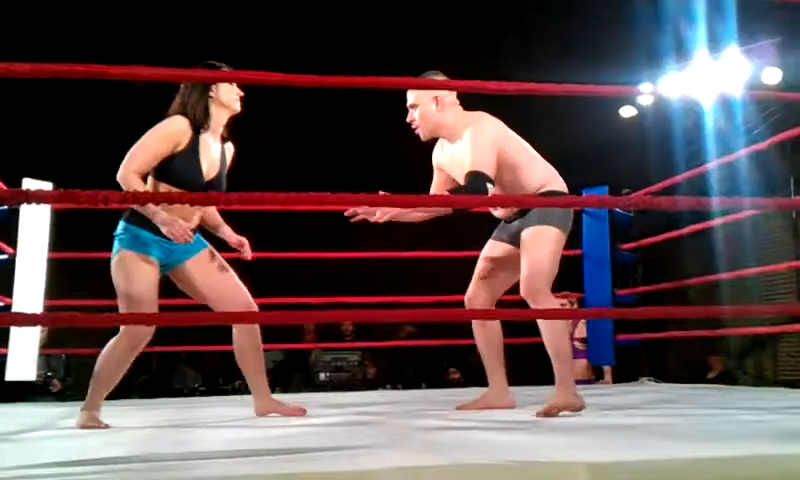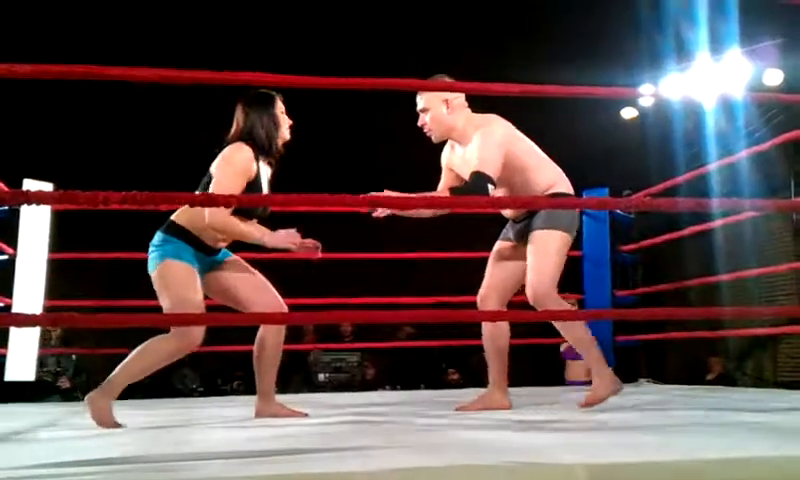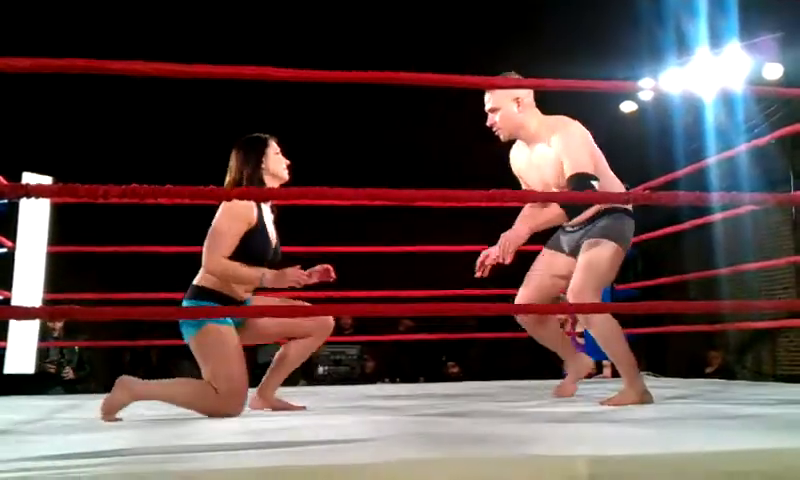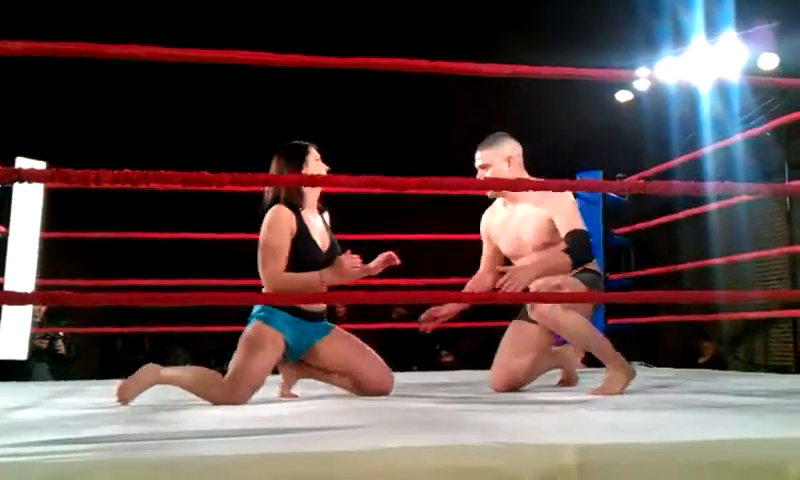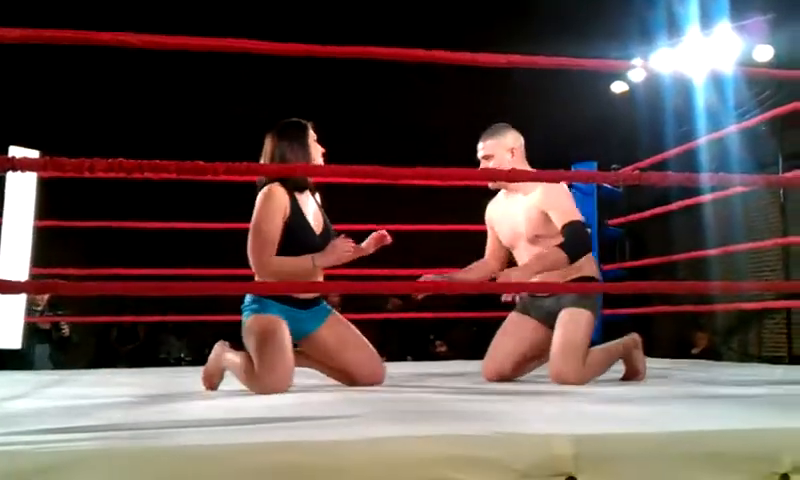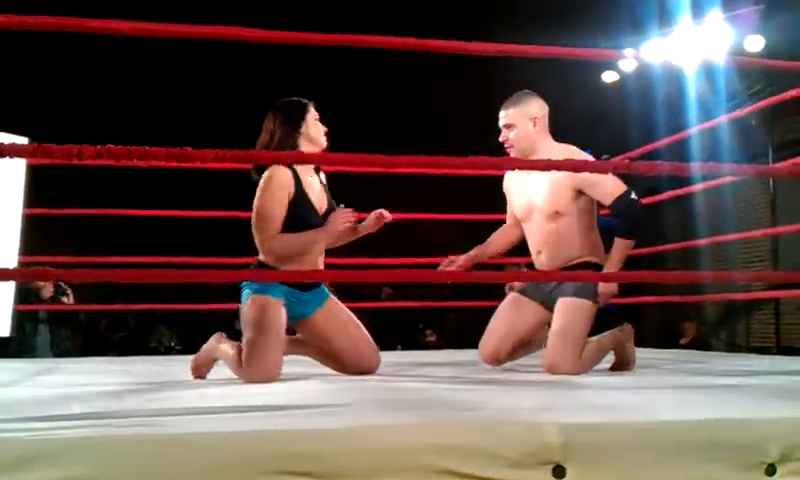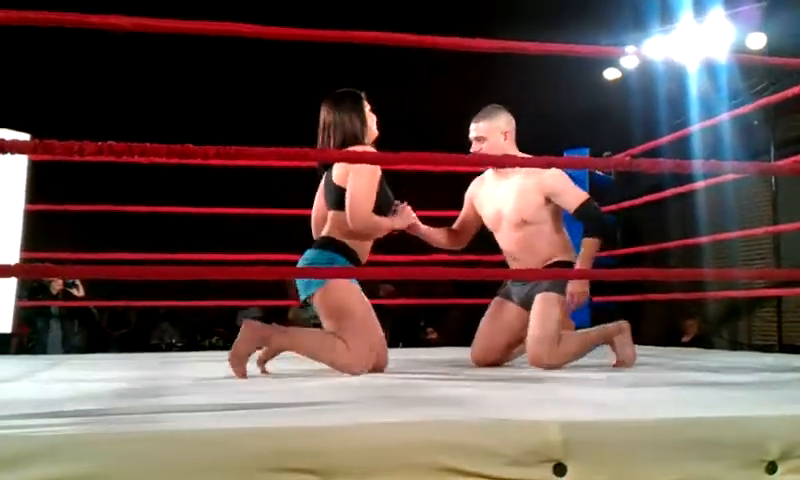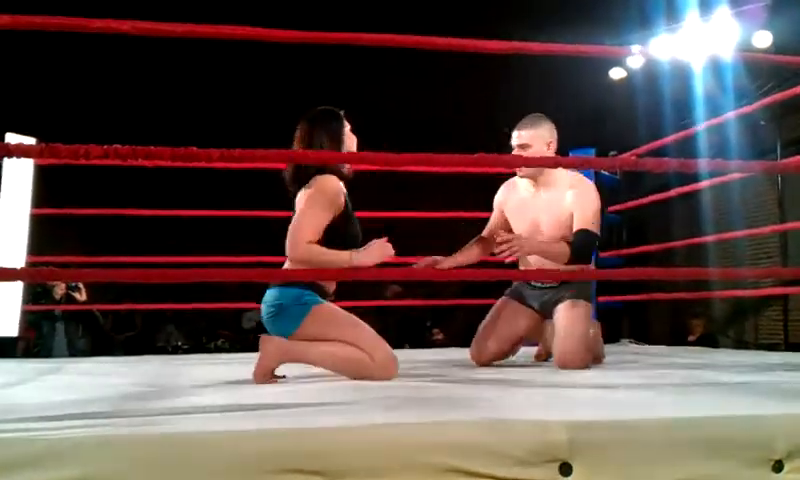
dt=0.5s
person 1, frame 1
left shoulder: (227, 148)
right shoulder: (179, 127)
right elbow: (127, 174)
left wrist: (227, 233)
right wrist: (159, 217)
left hip: (186, 243)
right hip: (140, 235)
left knee: (245, 310)
right knee: (138, 330)
left ankle: (263, 399)
right ankle: (90, 407)
person 1, frame 2
left shoulder: (264, 164)
right shoulder: (241, 153)
right elbow: (215, 217)
left wrist: (290, 243)
right wrist: (267, 238)
left hip: (211, 254)
right hip: (176, 246)
left knee: (275, 310)
right knee: (190, 334)
left ankle: (266, 402)
right ankle: (105, 392)
person 1, frame 3
left shoulder: (265, 210)
right shoulder: (241, 203)
right elbow: (212, 263)
left wrist: (301, 277)
right wrist: (270, 278)
left hip: (241, 309)
right hip: (208, 307)
left knee: (322, 321)
right knee: (229, 402)
left ankle: (265, 392)
right ankle: (132, 389)
person 1, frame 4
left shoulder: (321, 216)
right shoulder: (281, 215)
right elbow: (273, 281)
left wrist: (369, 269)
right wrist: (329, 274)
left hip: (315, 325)
right hip: (277, 317)
left knee: (381, 382)
right knee: (232, 393)
left ankle: (295, 368)
right ankle: (159, 373)
person 1, frame 5
left shoulder: (312, 196)
right shoulder: (275, 195)
right elbow: (262, 265)
left wrist: (361, 249)
right wrist: (321, 259)
left hip: (313, 308)
right hip: (269, 306)
left knee: (373, 374)
right knee: (273, 383)
left ankle: (292, 357)
right ankle: (226, 356)
person 1, frame 6
left shoulder: (317, 176)
right shoulder: (278, 175)
right elbow: (268, 246)
left wrist: (363, 228)
right wrist: (324, 231)
left hip: (312, 291)
right hip: (270, 286)
left knee: (368, 362)
right knee: (261, 372)
left ankle: (285, 344)
right ankle: (220, 347)
person 1, frame 7
left shoulder: (336, 165)
right shoulder: (364, 154)
right elbow: (356, 221)
left wrist: (382, 226)
right wrist: (394, 221)
left hip: (323, 261)
right hip: (328, 264)
left knee: (376, 360)
right knee: (357, 360)
left ankle: (282, 337)
right ankle: (265, 333)
person 1, frame 8
left shoulder: (314, 184)
right shoulder: (328, 185)
right elbow: (297, 250)
left wrist: (359, 255)
right wrist: (361, 258)
left hip: (292, 298)
right hip: (294, 300)
left knee: (370, 353)
right knee: (384, 364)
left ankle: (285, 345)
right ankle: (284, 349)
person 2, frame 1
left shoulder: (481, 128)
right shoulder: (443, 152)
left elbow: (476, 191)
right elbow: (437, 205)
left wrist: (405, 205)
right wrist: (386, 211)
left hip: (546, 204)
right hip: (511, 219)
left knee: (533, 289)
right knee: (477, 299)
left ankle: (567, 391)
right ankle: (498, 391)
person 2, frame 2
left shoulder: (490, 131)
right shoulder: (452, 153)
left elbow: (479, 192)
right elbow: (443, 202)
left wrist: (409, 200)
left hip: (554, 206)
right hip: (521, 220)
left knee: (539, 293)
right knee: (488, 299)
left ankle: (603, 375)
right ankle: (497, 392)
person 2, frame 3
left shoulder: (565, 133)
right shoulder: (518, 155)
left elbow: (584, 194)
right elbow: (535, 206)
left wrist: (526, 229)
right wrist: (502, 247)
left hip: (609, 220)
right hip: (569, 232)
left knee: (579, 301)
right knee: (525, 308)
left ankle: (636, 386)
right ankle: (575, 364)
person 2, frame 4
left shoulder: (554, 197)
right shoulder: (491, 218)
left elbow: (582, 251)
right elbow: (487, 275)
left wrist: (532, 270)
right wrist: (452, 307)
right hip: (538, 295)
left knee: (543, 306)
right knee: (501, 382)
left ankle: (617, 366)
right ankle: (561, 356)
person 2, frame 5
left shoulder: (548, 189)
right shoulder: (495, 209)
left elbow: (579, 242)
right elbow: (493, 263)
left wrist: (525, 271)
right wrist: (447, 279)
left hip: (576, 289)
right hip: (536, 299)
left knee: (565, 374)
right knee: (493, 371)
left ankle: (626, 346)
right ankle: (557, 347)
person 2, frame 6
right shoulder: (512, 177)
left elbow: (630, 211)
left wrist: (610, 272)
right wrist: (470, 258)
left hip: (580, 275)
right hip: (539, 280)
left knee: (558, 366)
right knee: (490, 353)
left ankle: (618, 337)
right ankle: (554, 333)
person 2, frame 7
left shoulder: (541, 175)
right shoulder: (478, 188)
left elbow: (594, 219)
right elbow: (457, 237)
right wrist: (419, 229)
left hip: (555, 276)
right hip: (517, 284)
left knee: (541, 358)
right knee: (482, 356)
left ankle: (612, 331)
right ankle: (546, 333)
person 2, frame 8
left shoulder: (580, 190)
right shoulder: (508, 192)
left elbow: (584, 251)
right elbow: (488, 240)
left wrist: (532, 246)
right wrist: (448, 262)
left hip: (571, 285)
right hip: (527, 287)
left knee: (569, 359)
right knee: (481, 354)
left ankle: (590, 336)
right ankle: (540, 330)
